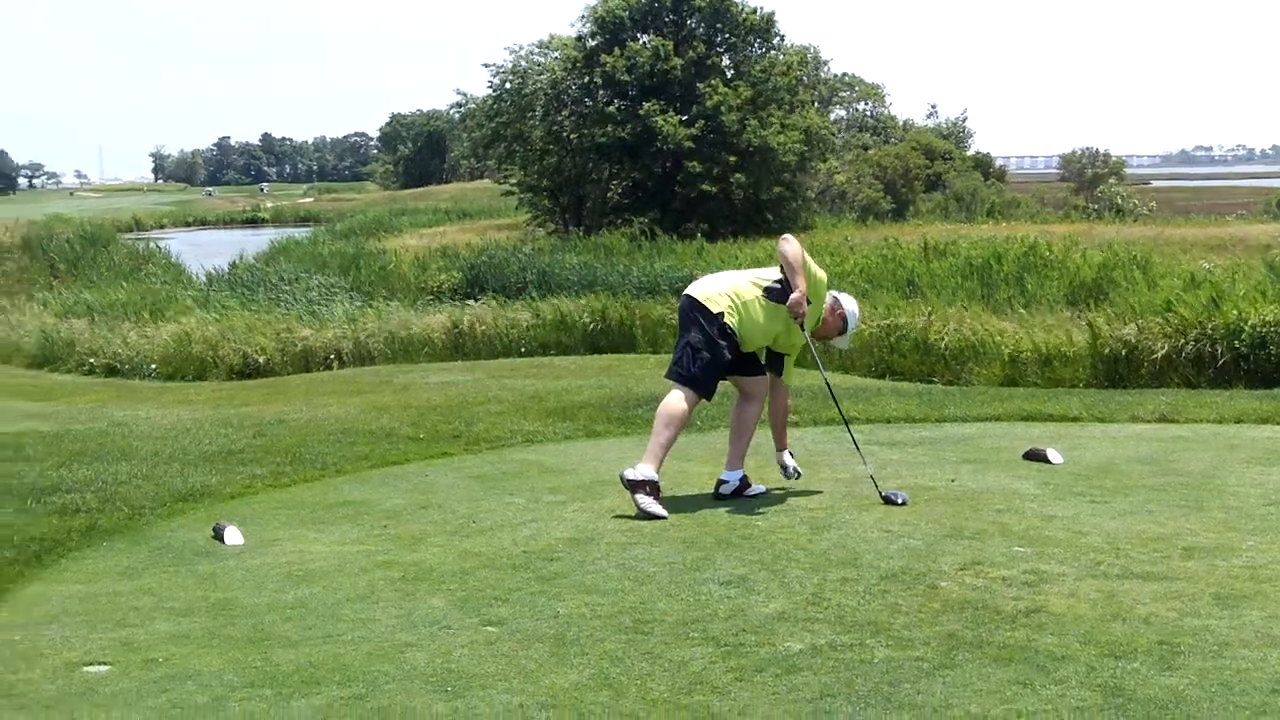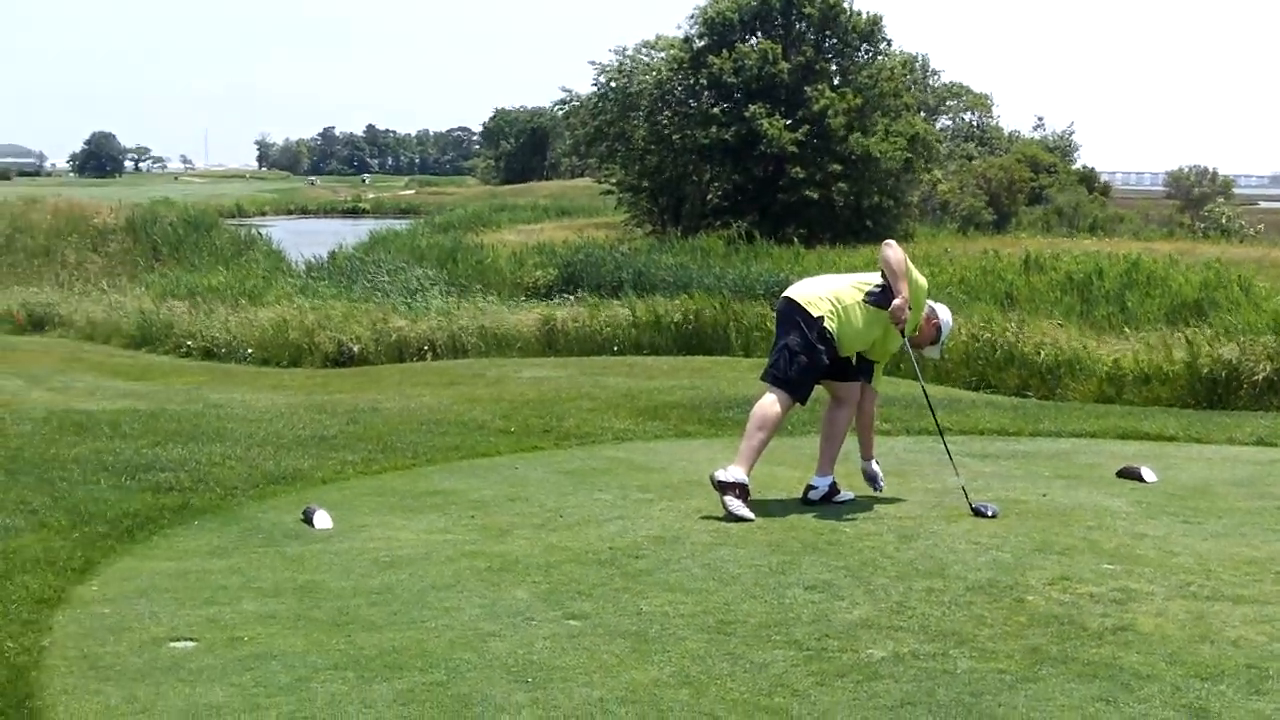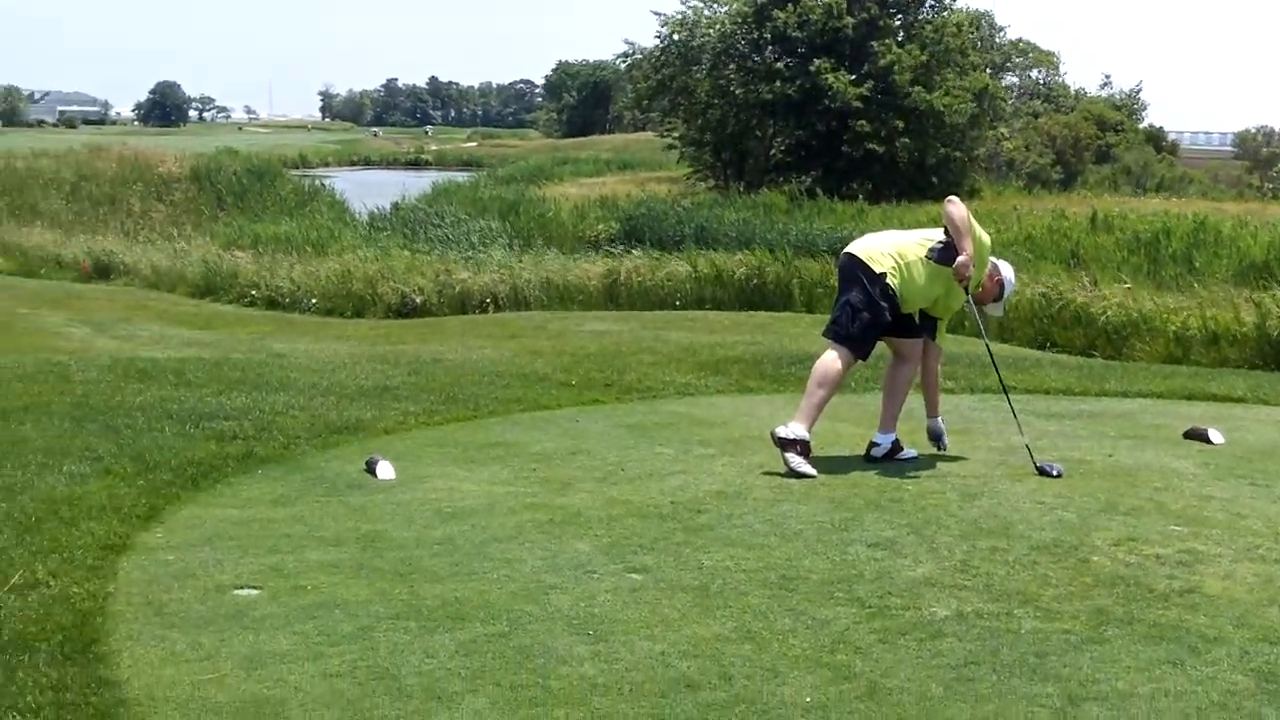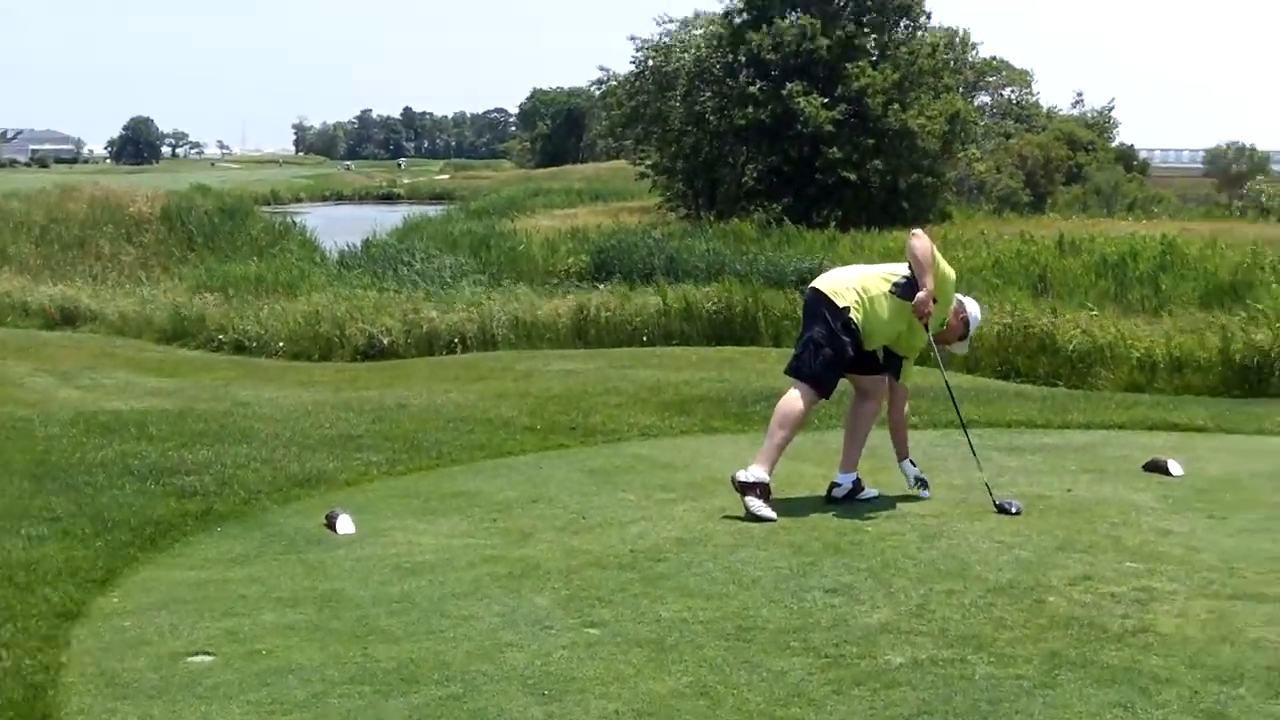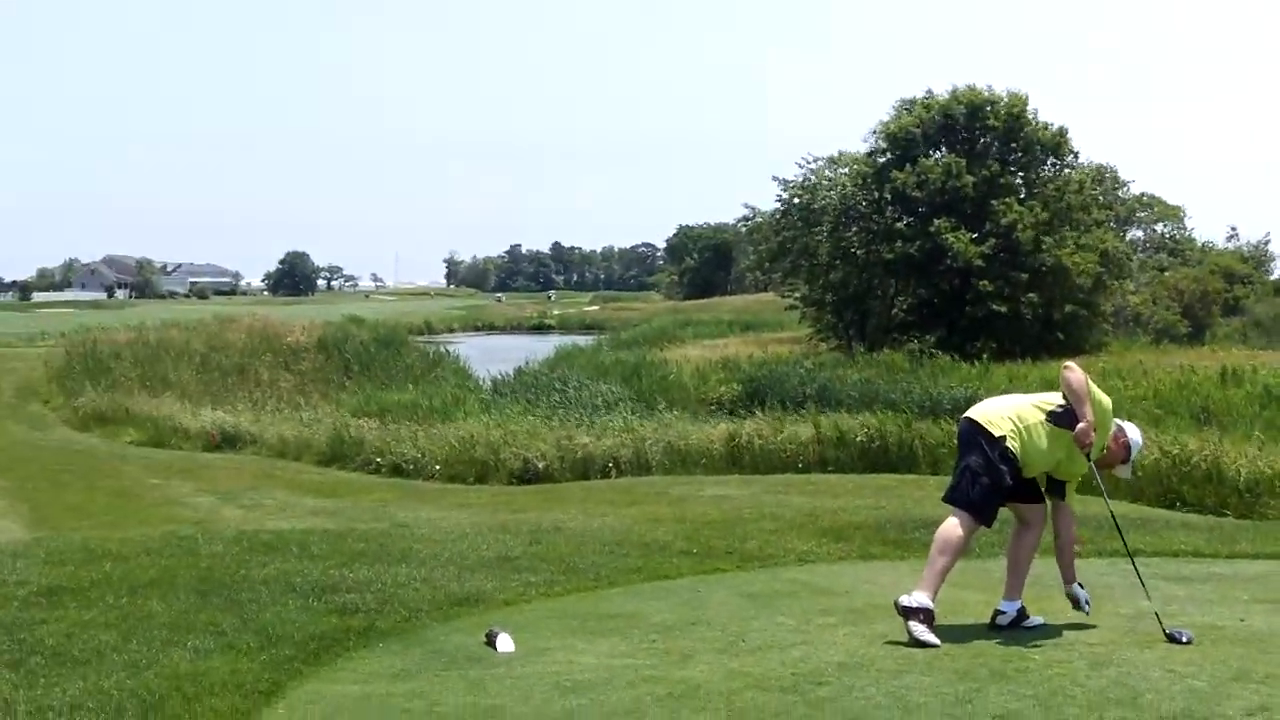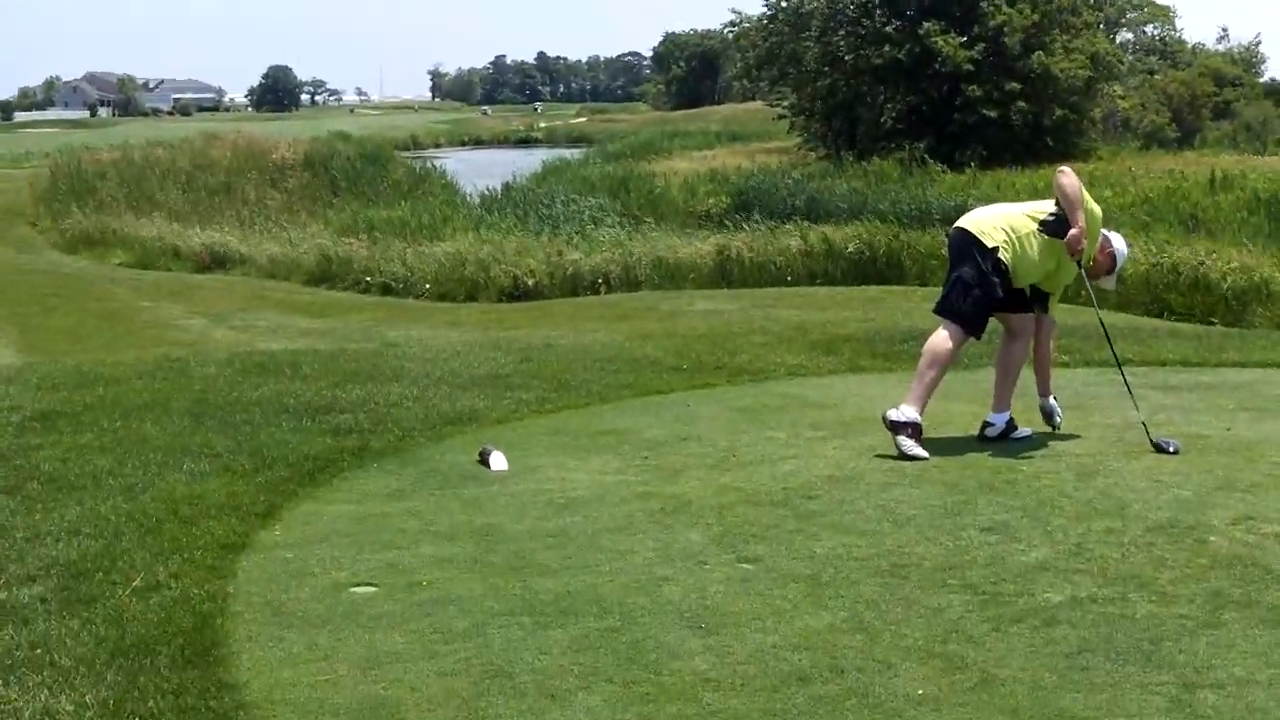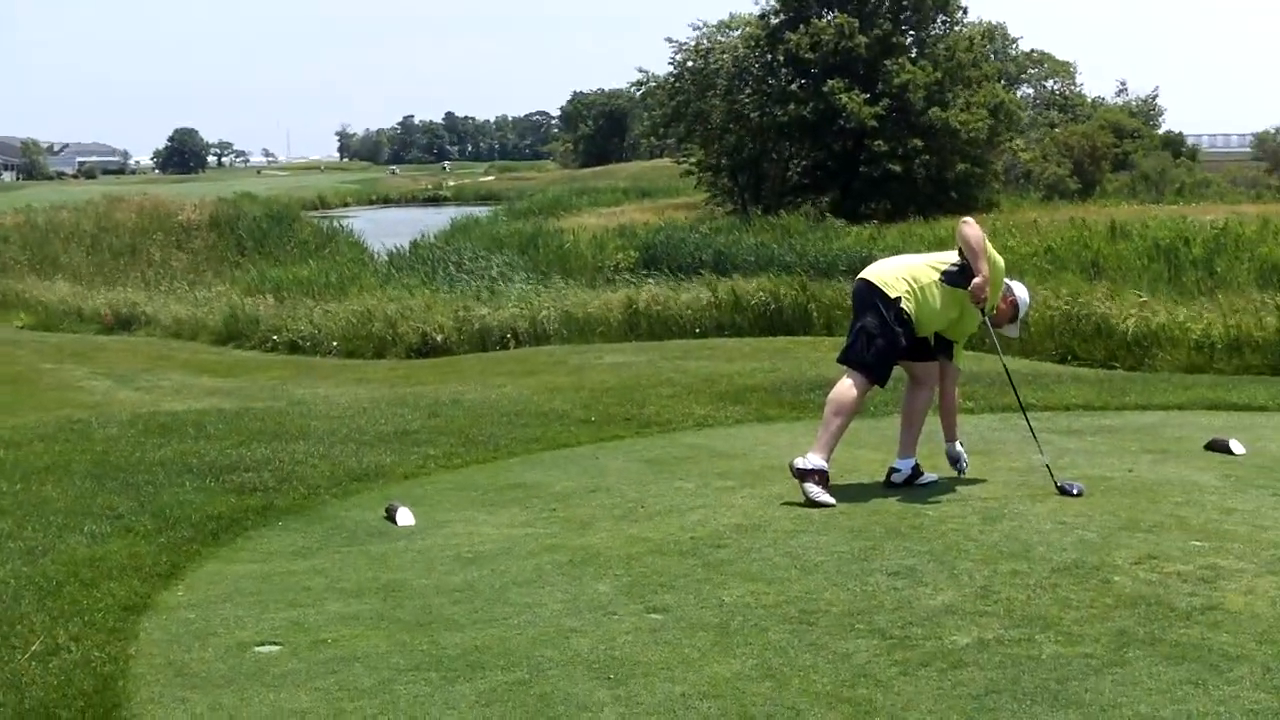
dt=0.4s
person 1, frame 1
left shoulder: (791, 338)
right shoulder: (817, 284)
left elbow: (779, 396)
right elbow: (786, 241)
left wrist: (782, 451)
right wrist: (799, 291)
right hip: (711, 305)
left knee: (756, 388)
right knee: (689, 391)
left ankle: (732, 479)
right ankle: (644, 476)
person 1, frame 2
left shoulder: (883, 344)
right shoulder: (917, 290)
left elbow: (865, 403)
right elbow: (889, 247)
left wrist: (868, 461)
right wrist: (902, 297)
right hip: (810, 308)
left knee: (848, 394)
right knee: (783, 394)
left ankle: (820, 485)
right ankle: (734, 479)
person 1, frame 3
left shoulder: (947, 300)
right shoulder: (981, 247)
left elbow: (930, 361)
right elbow: (952, 203)
left wrist: (934, 419)
right wrist: (966, 254)
right hip: (872, 265)
left knee: (911, 351)
right knee: (846, 351)
left ankle: (884, 441)
right ankle: (794, 434)
person 1, frame 4
left shoulder: (912, 341)
right shoulder: (943, 281)
left elbow: (897, 402)
right elbow: (917, 237)
left wrist: (905, 461)
right wrist: (924, 290)
right hip: (836, 300)
left knee: (874, 389)
right knee: (808, 390)
left ankle: (845, 482)
right ankle: (755, 477)
person 1, frame 5
left shoulder: (1073, 464)
right shoulder: (1102, 410)
left elbow: (1064, 525)
right elbow: (1069, 369)
left wrist: (1071, 584)
right wrist: (1086, 421)
right hip: (992, 429)
left knee: (1034, 516)
right knee: (967, 517)
left ankle: (1009, 609)
right ankle: (918, 603)
person 1, frame 6
left shoulder: (1060, 272)
right shoulder: (1092, 218)
left elbow: (1042, 336)
right elbow: (1063, 173)
left wrist: (1046, 397)
right wrist: (1078, 227)
right hip: (983, 238)
left knee: (1023, 327)
right knee: (957, 328)
left ankle: (998, 421)
right ankle: (906, 417)
person 1, frame 7
left shoulder: (964, 321)
right shoulder: (995, 270)
left elbow: (947, 384)
right elbow: (966, 224)
left wrist: (952, 443)
right wrist: (981, 276)
right hip: (887, 289)
left knee: (926, 375)
right knee: (861, 378)
left ankle: (904, 467)
right ankle: (813, 464)
